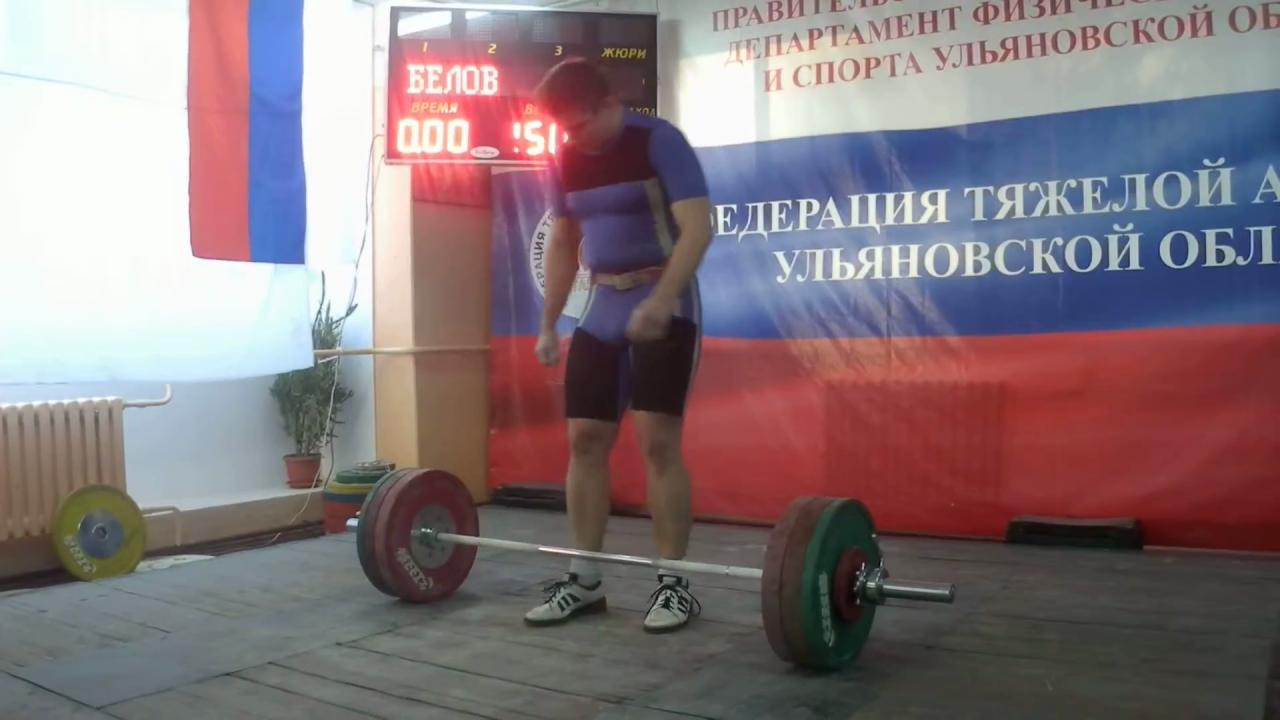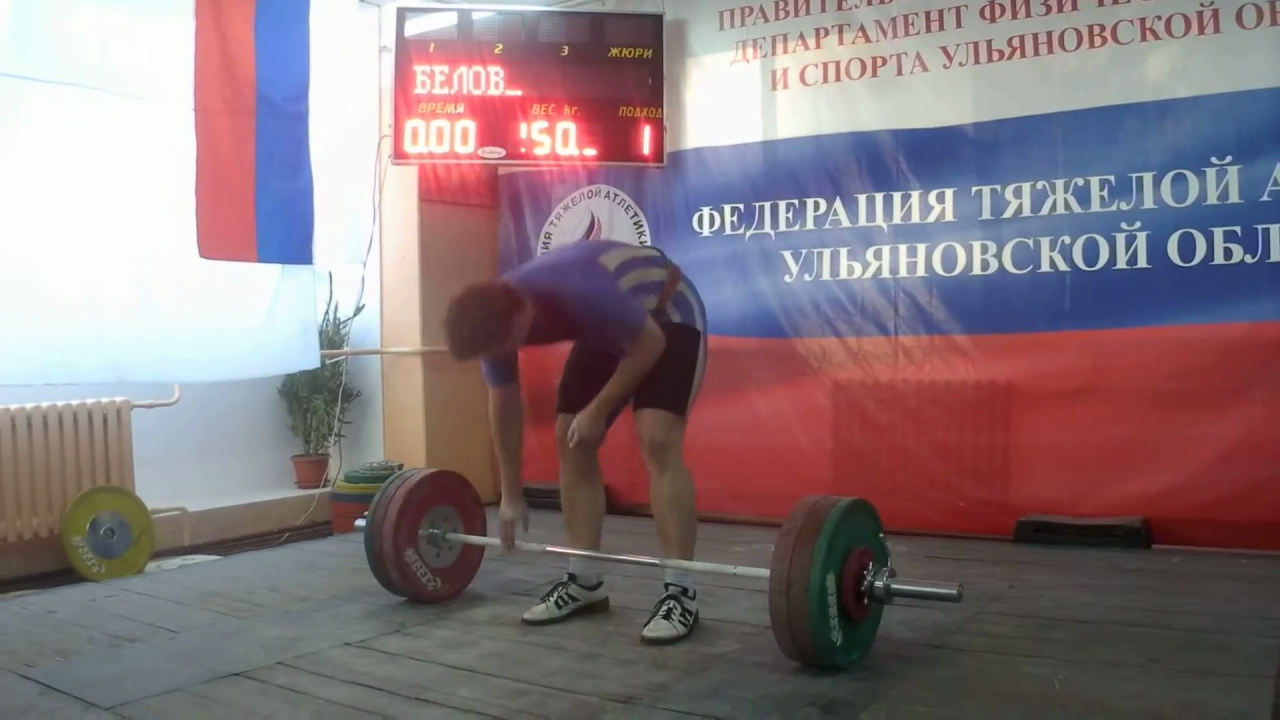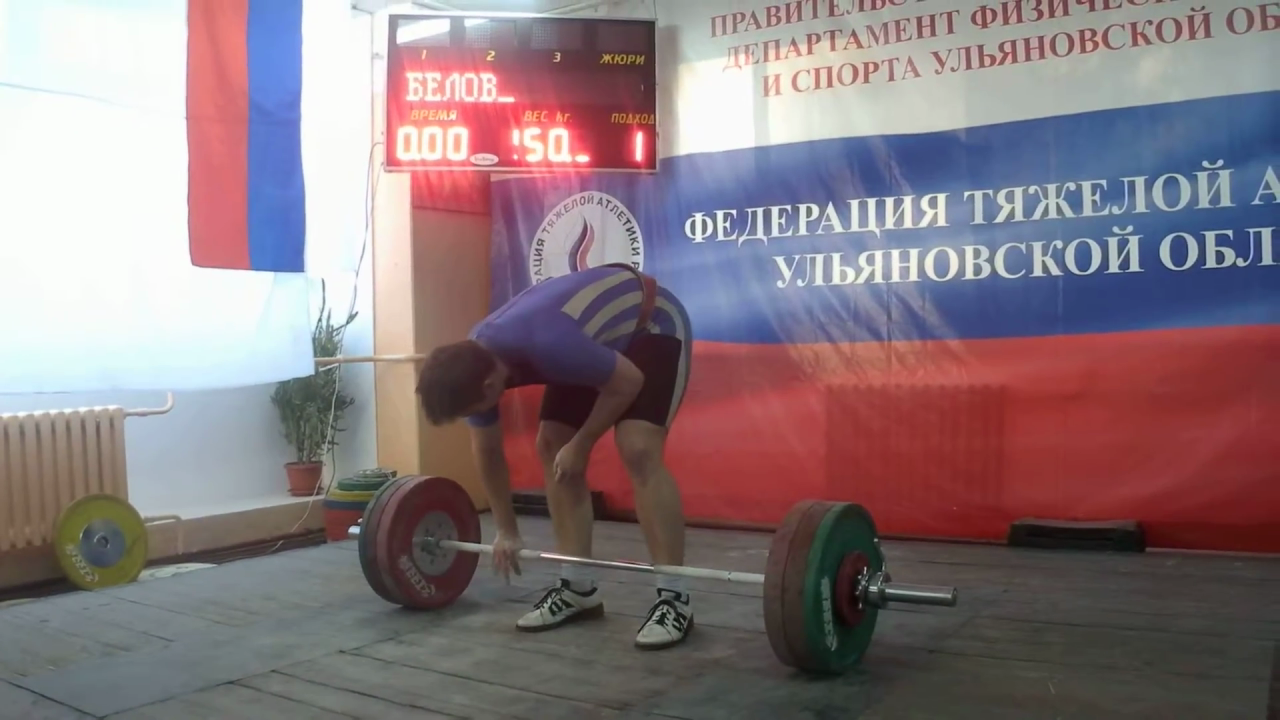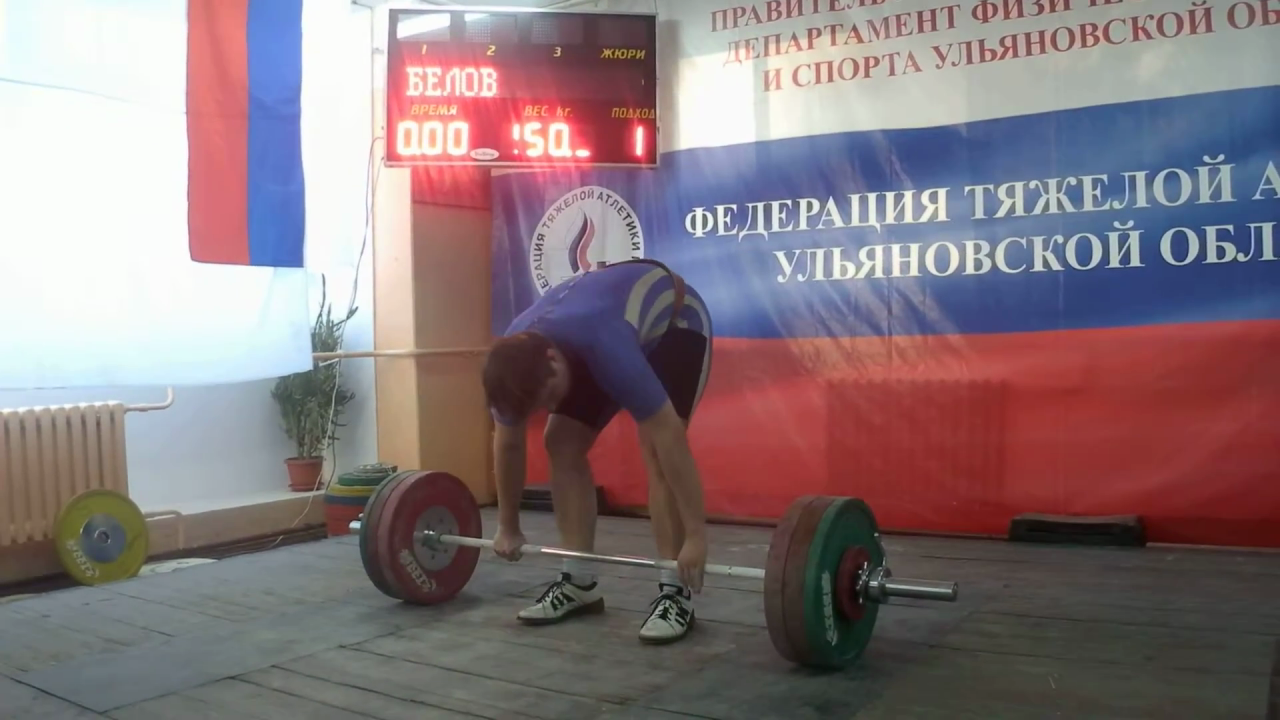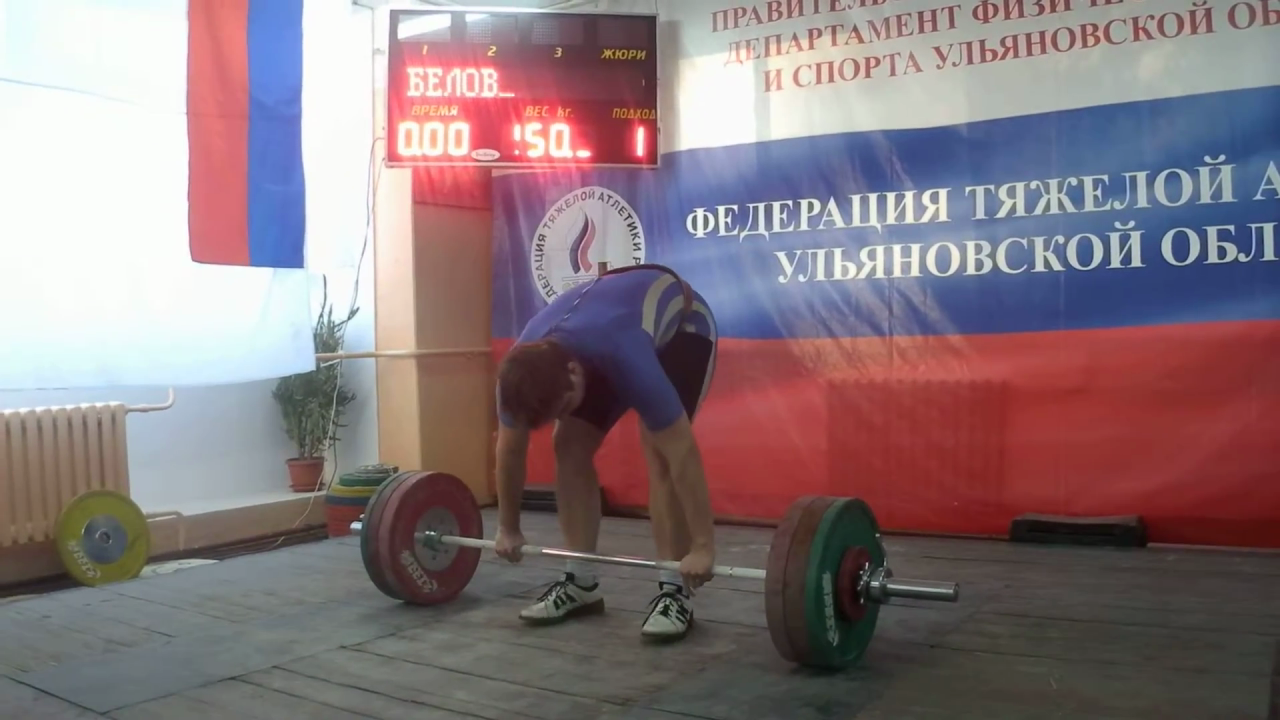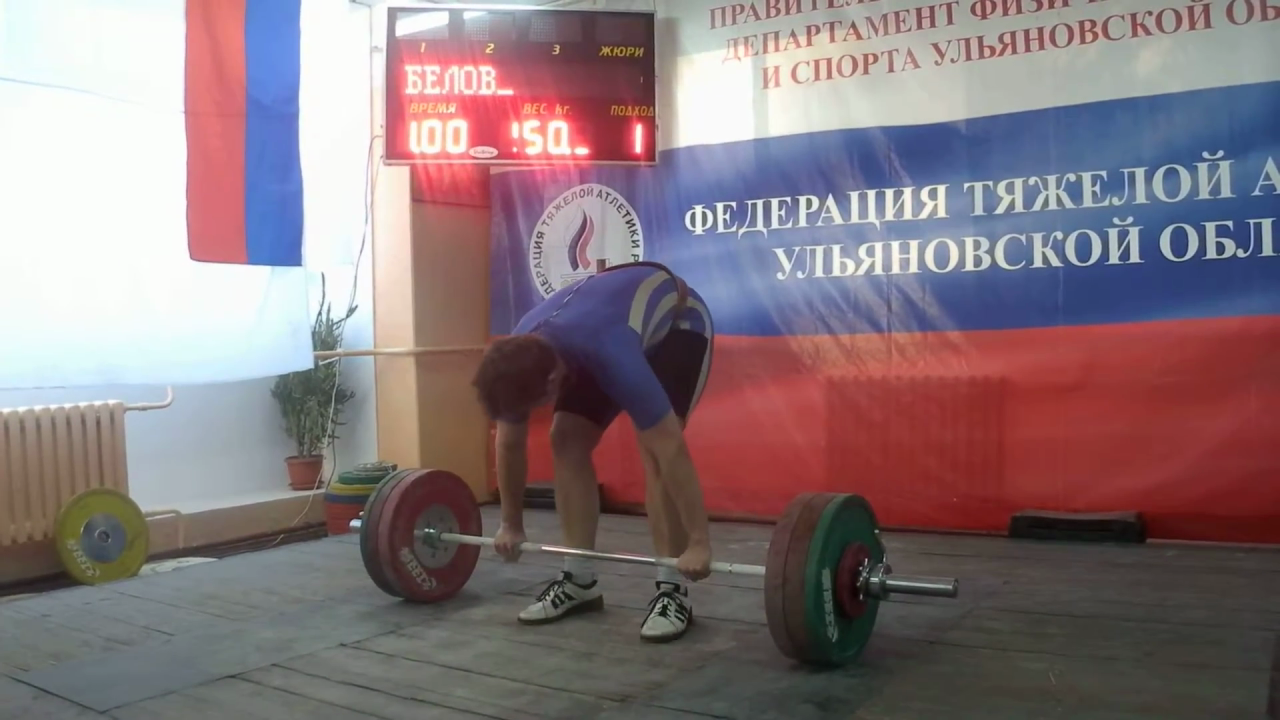
dt=0.7s
person 1, frame 1
left shoulder: (659, 141)
right shoulder: (565, 161)
left elbow: (699, 226)
right elbow: (563, 246)
left wrist: (661, 300)
right wrist: (548, 325)
left hip: (664, 305)
right hip: (601, 309)
left knee: (658, 443)
right knee: (585, 440)
left ankle: (673, 582)
right ankle: (584, 579)
person 1, frame 2
left shoulder: (579, 291)
right shoulder: (498, 316)
left elbow: (649, 345)
right elbow: (504, 408)
left wrist: (598, 412)
right wrist: (510, 495)
left hip: (667, 315)
right hip: (606, 331)
left knee: (656, 439)
right knee: (570, 440)
left ankle: (681, 592)
right ankle: (584, 581)
person 1, frame 3
left shoulder: (548, 346)
right shoulder: (475, 362)
left elbow: (628, 383)
right elbow: (488, 450)
left wrist: (581, 446)
right wrist: (506, 531)
left hip: (653, 324)
right hip: (601, 333)
left knee: (637, 449)
right knee: (550, 448)
left ankle: (674, 598)
right ankle: (578, 588)
person 1, frame 4
left shoulder: (606, 348)
right shoulder: (516, 360)
left elbow: (670, 438)
right elbow: (509, 445)
left wrist: (695, 536)
right wrist: (508, 527)
left hip: (676, 322)
left knee: (656, 447)
right knee: (561, 443)
left ankle: (674, 593)
right ankle: (579, 582)
person 1, frame 5
left shoulder: (624, 358)
right shoulder: (524, 370)
left elbow: (682, 453)
right elbow: (509, 448)
left wrist: (702, 547)
right wrist: (508, 528)
left hip: (682, 326)
right hip: (614, 314)
left knee: (658, 450)
right knee: (569, 446)
left ankle: (673, 592)
right ankle: (580, 582)
person 1, frame 6
left shoulder: (610, 354)
right shoulder: (517, 360)
left elbow: (671, 449)
right elbow: (509, 443)
left wrist: (698, 543)
right wrist: (510, 523)
left hip: (679, 323)
right hip: (611, 314)
left knee: (653, 448)
right knee: (566, 440)
left ankle: (672, 590)
right ankle: (579, 579)
